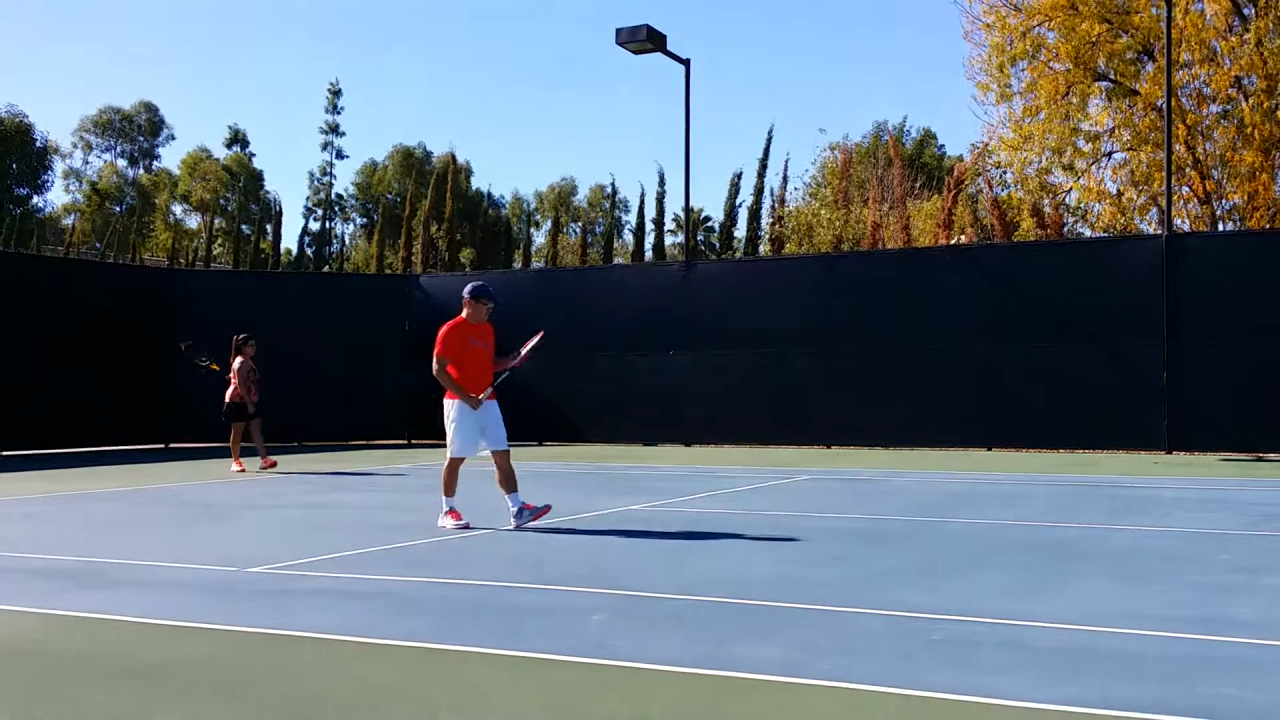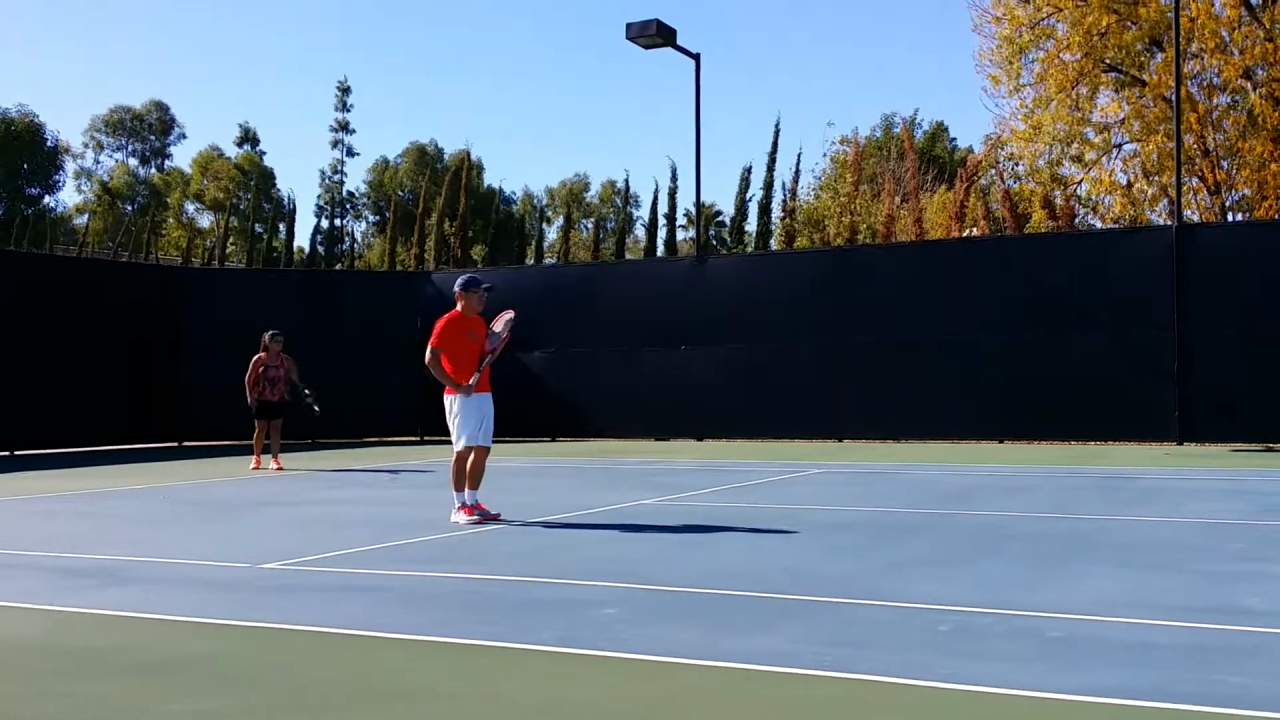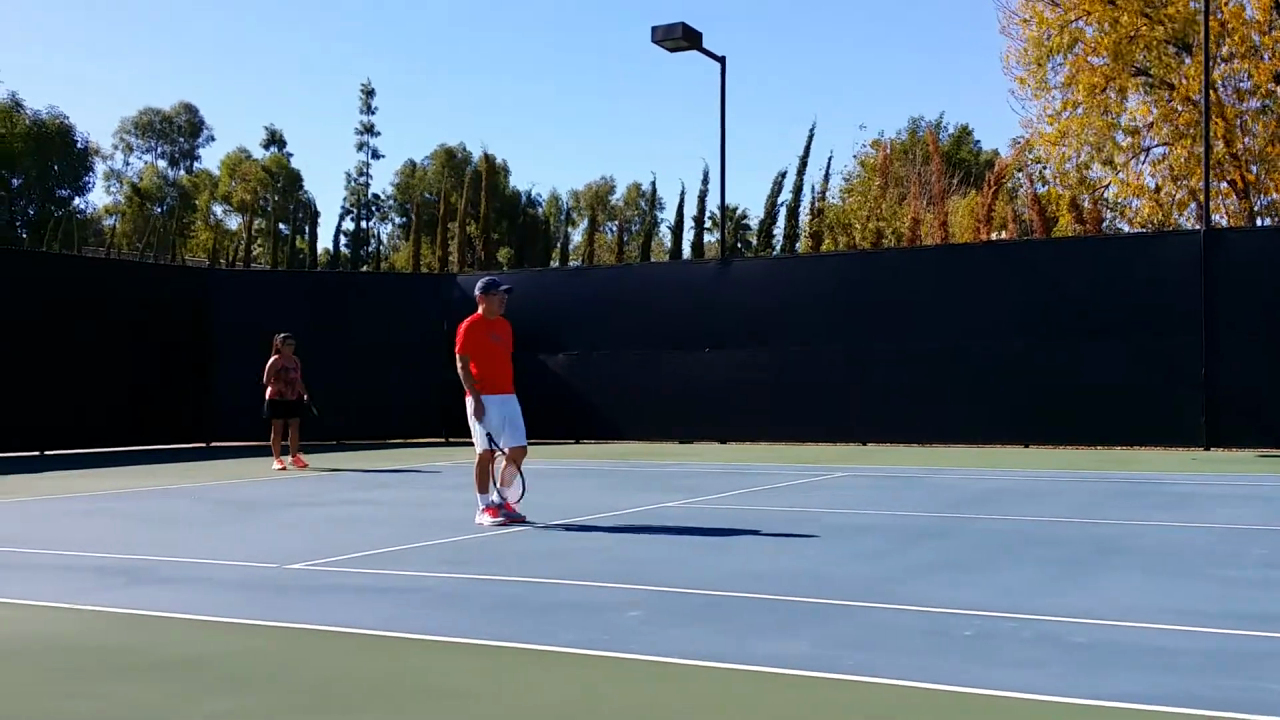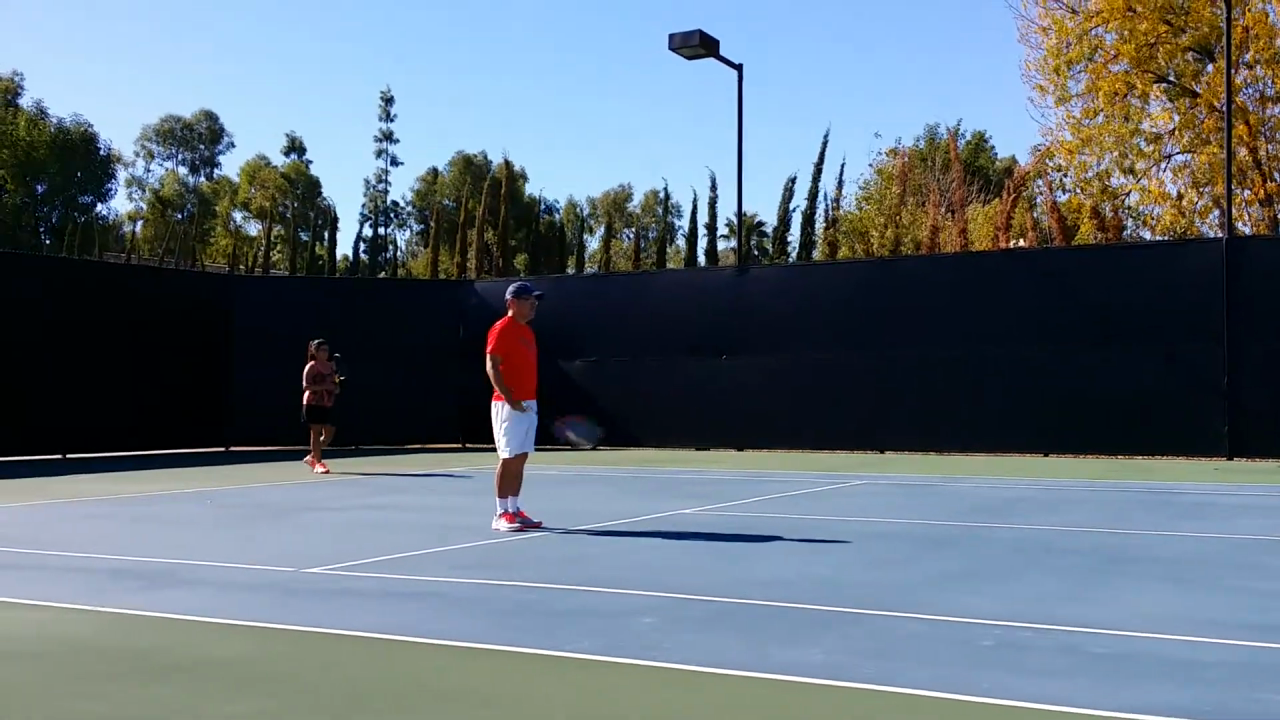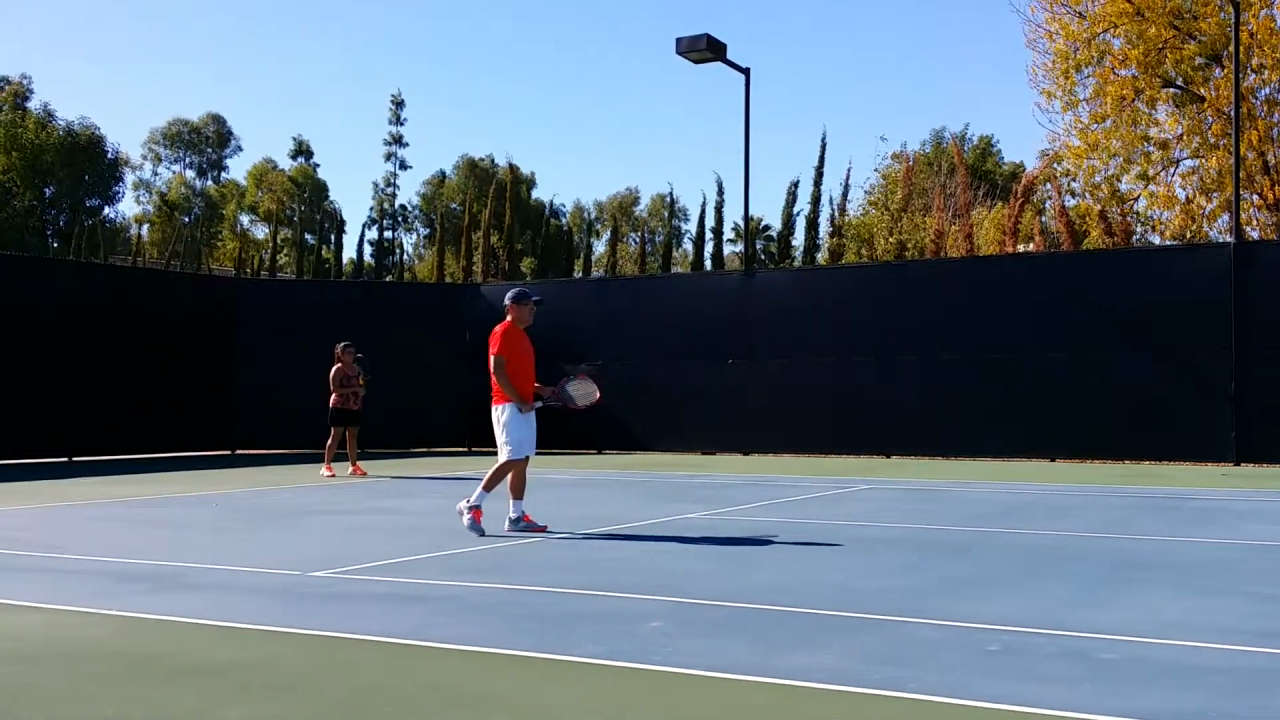
dt=1s
person 1, frame 1
left shoulder: (487, 330)
right shoulder: (451, 330)
right elbow: (438, 369)
left wrist: (509, 362)
right wrist: (465, 397)
left hip: (487, 403)
right hip: (460, 404)
left knee: (502, 455)
right knee: (456, 457)
left ankle: (517, 510)
right ankle: (447, 511)
person 1, frame 2
left shoulder: (480, 322)
right shoulder: (448, 323)
right elbow: (431, 359)
right wrist: (455, 386)
left hip: (484, 395)
right hip: (461, 397)
left knee: (482, 450)
right knee: (463, 450)
left ankle: (472, 503)
right ankle: (459, 507)
person 1, frame 3
left shoulder: (504, 325)
right shoulder: (470, 326)
right elbow: (462, 366)
right wrist: (477, 399)
left hip: (507, 398)
right hip: (484, 401)
left knee: (518, 450)
right knee: (486, 453)
left ankle: (499, 502)
right ankle: (484, 509)
person 1, frame 4
left shoulder: (527, 331)
right shoulder: (501, 329)
right elbow: (492, 367)
right wrist: (509, 398)
left hip: (528, 404)
right hip: (510, 404)
left knee: (520, 458)
right knee: (508, 458)
left ankle: (514, 511)
right ankle: (501, 515)
person 1, frame 5
left shoulder: (522, 335)
right shoulder: (503, 332)
right elbow: (497, 370)
left wrist: (539, 389)
right wrist: (519, 400)
left hip: (523, 407)
right hip: (509, 406)
left knee: (522, 461)
right knee: (512, 460)
left ankle: (516, 516)
right ankle: (472, 505)
